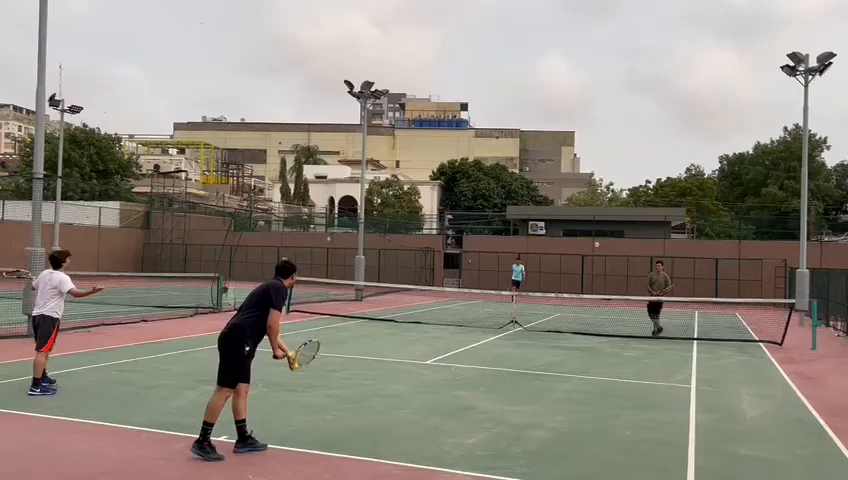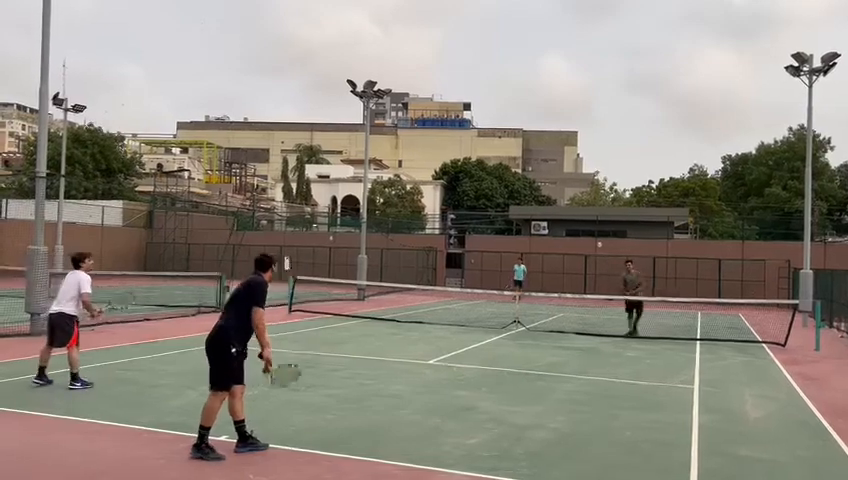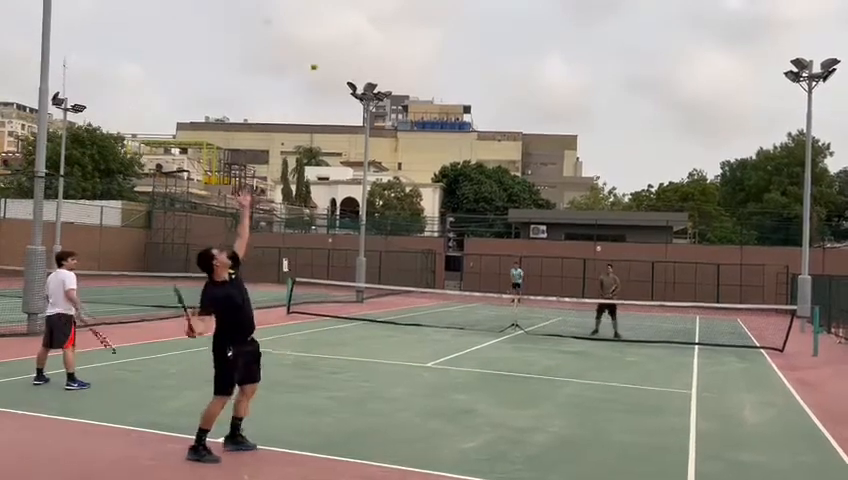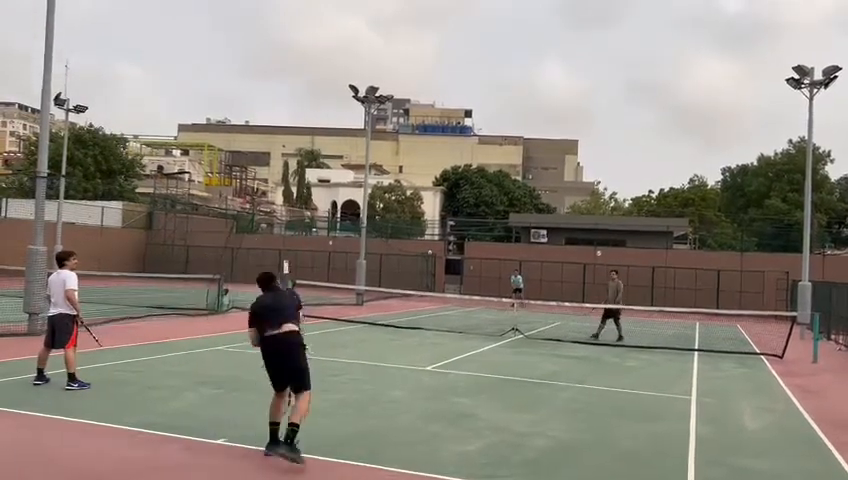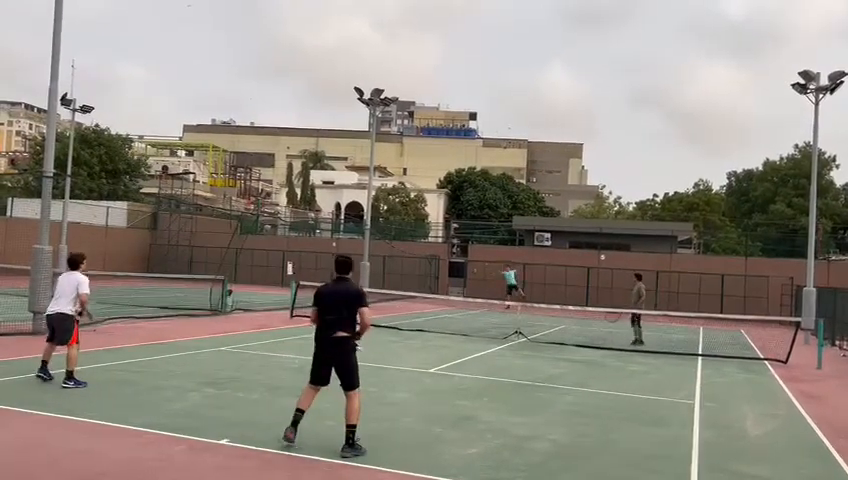
dt=1s
person 1, frame 1
left shoulder: (269, 287)
right shoulder: (279, 288)
left elbow: (268, 328)
right elbow: (272, 324)
left wrist: (287, 352)
right wrist: (275, 350)
left hip: (238, 341)
right hip: (238, 341)
left knee: (241, 390)
right knee: (224, 391)
left ankle: (243, 439)
right ankle: (202, 442)
person 1, frame 2
left shoulder: (252, 283)
right shoulder: (259, 284)
left elbow: (253, 324)
right elbow: (257, 322)
left wrist: (266, 348)
right wrist: (265, 349)
left hip: (231, 345)
right hip: (225, 343)
left knee: (237, 391)
right knee: (219, 393)
left ankle: (244, 439)
right ankle: (200, 445)
person 1, frame 3
left shoulder: (233, 272)
right shoulder: (211, 292)
left elbow: (242, 238)
right elbow: (202, 321)
left wrist: (245, 209)
right wrist: (193, 329)
left hip: (248, 343)
right hip: (228, 348)
left knee: (248, 390)
right knee: (222, 398)
left ankle: (234, 437)
right ankle: (197, 447)
person 1, frame 4
left shoulder: (256, 305)
right shoulder: (289, 295)
left elbow: (254, 340)
left hip: (268, 344)
right hip: (290, 341)
left knee: (280, 393)
right knee: (303, 394)
left ankle: (274, 441)
right ankle: (289, 443)
person 1, frame 5
left shoulder: (322, 290)
right shoulder: (357, 291)
left elbow: (314, 319)
right elbow: (366, 322)
right wrist: (357, 334)
left hip: (322, 343)
right hip: (344, 344)
left knee: (312, 387)
right knee: (353, 394)
left ankle: (293, 426)
right ankle: (350, 444)
person 2, frame 1
left shoulder: (44, 273)
right shoulder: (62, 278)
left elbow: (34, 286)
right elbow: (75, 292)
left wrist: (36, 280)
right wrist: (92, 292)
left hip: (37, 315)
right hip: (49, 317)
left knee: (44, 348)
right knee: (43, 350)
left ankle: (42, 376)
right ankle: (36, 385)
person 2, frame 2
left shoulder: (71, 274)
right shoulder: (84, 277)
right elbow: (85, 299)
left wrist: (91, 310)
right wrist: (93, 312)
left hip: (54, 312)
right hip: (66, 315)
left knee: (49, 345)
right knee: (73, 347)
left ankle: (40, 375)
right ankle: (75, 380)
person 2, frame 3
left shoulder: (51, 276)
right shoulder: (69, 275)
right elbow: (70, 295)
right wrist: (80, 310)
left hip: (50, 315)
right hip: (64, 315)
left knee: (45, 346)
right knee: (69, 347)
left ankle: (39, 376)
right ankle: (71, 380)
person 2, frame 4
left shoulder: (52, 276)
right shoulder: (70, 275)
left elbow: (49, 297)
right elbow: (69, 295)
right wrist: (78, 311)
left hip: (52, 315)
right hip: (66, 315)
left knee: (47, 346)
right knee: (70, 347)
left ankle: (40, 376)
right ankle: (72, 381)
person 2, frame 5
left shoulder: (62, 276)
right shoulder: (82, 278)
right elbow: (83, 299)
right wrist: (83, 310)
left hip: (51, 313)
right hip: (65, 315)
left knee: (51, 342)
right knee: (73, 345)
left ankle: (43, 369)
right ankle: (69, 379)
